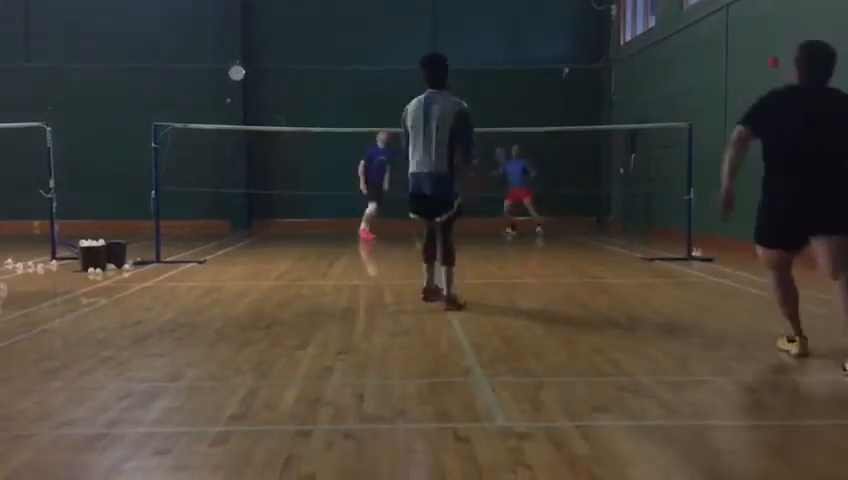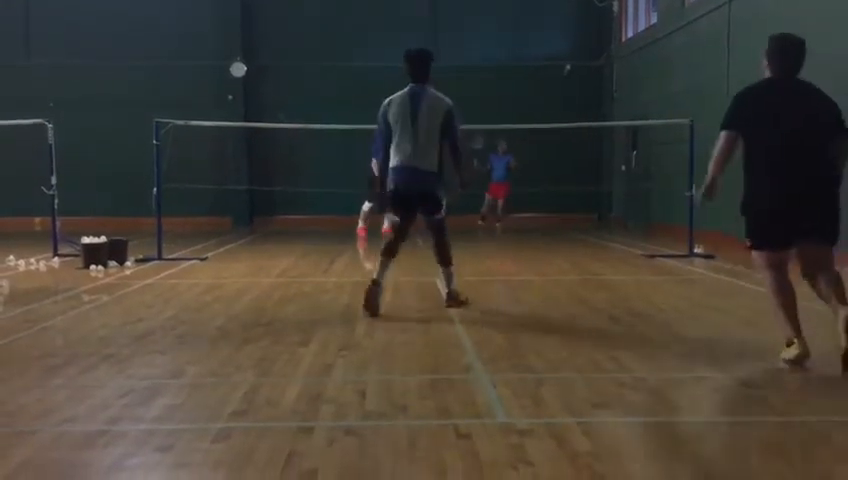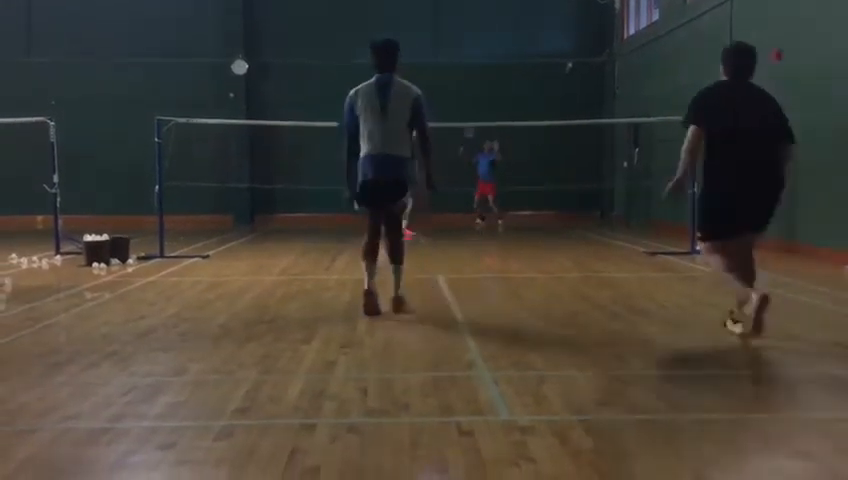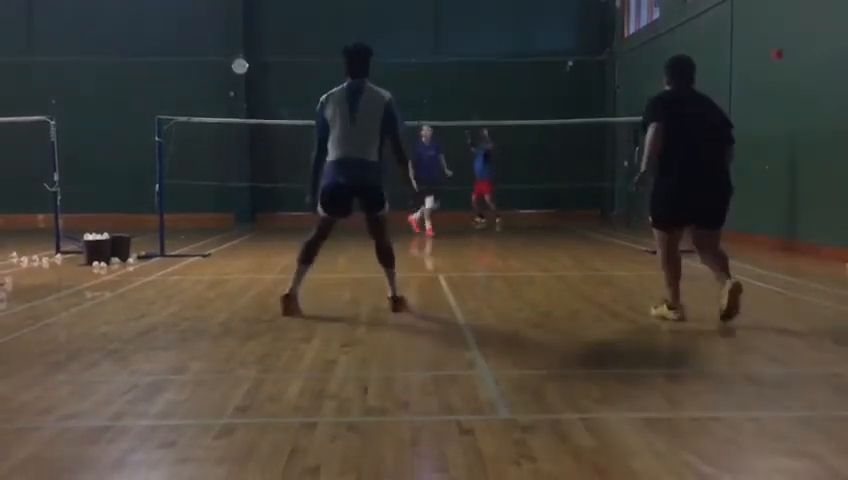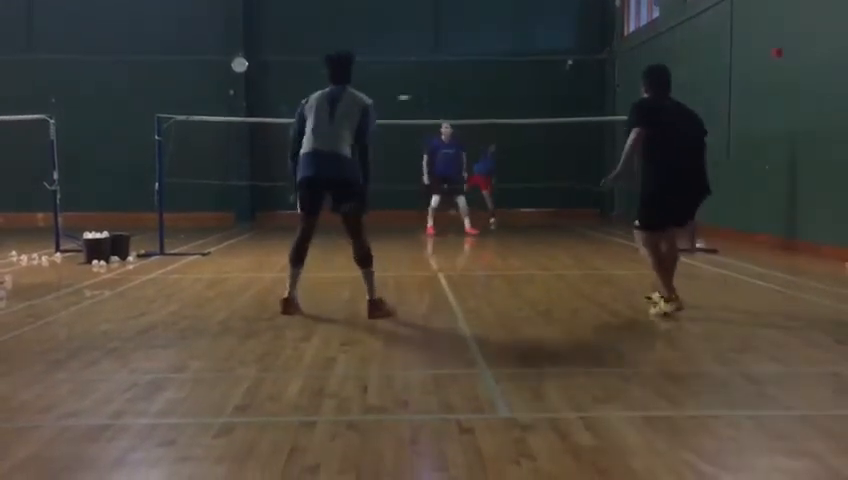
dt=0.4s
person 1, frame 1
left shoulder: (771, 103)
left elbow: (737, 143)
left wrist: (726, 188)
left hip: (784, 199)
left knee: (776, 265)
left ankle: (797, 337)
person 1, frame 2
left shoulder: (749, 98)
right shoulder: (821, 99)
left elbow: (726, 143)
left wrist: (710, 180)
left hip: (768, 196)
right hip: (817, 194)
left knee: (771, 266)
right knee: (819, 265)
left ankle: (798, 341)
person 1, frame 3
left shoulder: (708, 97)
right shoulder: (768, 102)
left elbow: (694, 137)
right elbow: (786, 148)
left wrist: (680, 175)
right wrist: (771, 178)
left hip: (722, 187)
right hip: (764, 186)
left knee: (715, 251)
right knee: (741, 252)
left ankle: (753, 295)
right ankle: (741, 317)
person 1, frame 4
left shoulder: (661, 102)
right shoulder: (710, 107)
left elbow: (655, 134)
right elbow: (727, 147)
left wrist: (645, 168)
left hip: (674, 184)
right hip: (713, 184)
left knee: (666, 243)
right knee: (708, 246)
left ankle: (673, 304)
right ankle: (728, 283)
person 1, frame 5
left shoulder: (644, 108)
right shoulder: (687, 113)
left elbow: (637, 137)
right elbow: (699, 148)
left wrist: (619, 170)
left hip: (662, 185)
right hip: (693, 184)
left knee: (647, 239)
right knee: (667, 236)
left ankle: (669, 297)
right ankle: (666, 291)
person 2, frame 1
left shoulder: (411, 108)
right shoulder: (457, 108)
left elbow: (407, 146)
right elbow: (466, 149)
right wrist: (466, 166)
left hip: (417, 177)
right hip: (441, 178)
left knee: (431, 231)
right knee: (445, 233)
left ankle: (429, 286)
right ankle: (448, 293)
person 2, frame 2
left shoulder: (390, 104)
right shoulder: (442, 104)
left elbow: (384, 146)
right elbow: (453, 145)
left wrist: (383, 180)
right wrist: (461, 175)
left hip: (398, 176)
right hip: (427, 177)
left knee: (398, 235)
right knee: (439, 234)
left ankle: (376, 281)
right ankle: (450, 292)
person 2, frame 3
left shoulder: (356, 94)
right shoulder: (412, 93)
left elbow: (351, 142)
right elbow: (423, 137)
left wrist: (350, 180)
right wrist: (429, 171)
left hip: (370, 168)
right hip: (399, 168)
left knee: (373, 232)
right knee: (394, 230)
left ankle: (370, 291)
right ankle: (397, 294)
person 2, frame 4
left shoulder: (328, 99)
right shoulder: (383, 99)
left elbow: (319, 149)
right elbow: (395, 143)
left wrist: (312, 188)
right wrist: (408, 176)
left hip: (336, 173)
right hip: (368, 174)
left knee: (318, 234)
right knee: (380, 236)
left ankle: (291, 293)
right ankle: (394, 295)
person 2, frame 5
left shoulder: (310, 100)
right shoulder: (363, 103)
left elbow: (295, 144)
right elbow: (362, 148)
left wrist: (297, 175)
right wrist: (363, 189)
left hip: (309, 165)
right hip: (340, 167)
left knee: (304, 232)
right knee: (357, 234)
left ankle: (290, 296)
right ankle: (373, 299)
